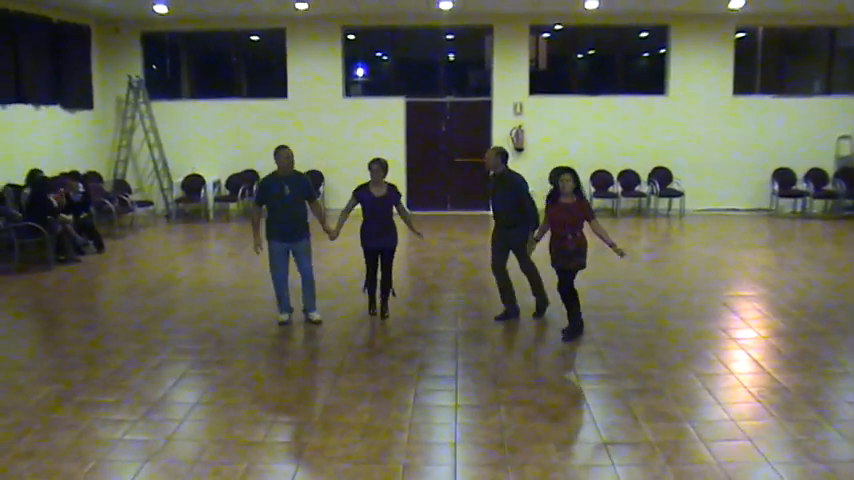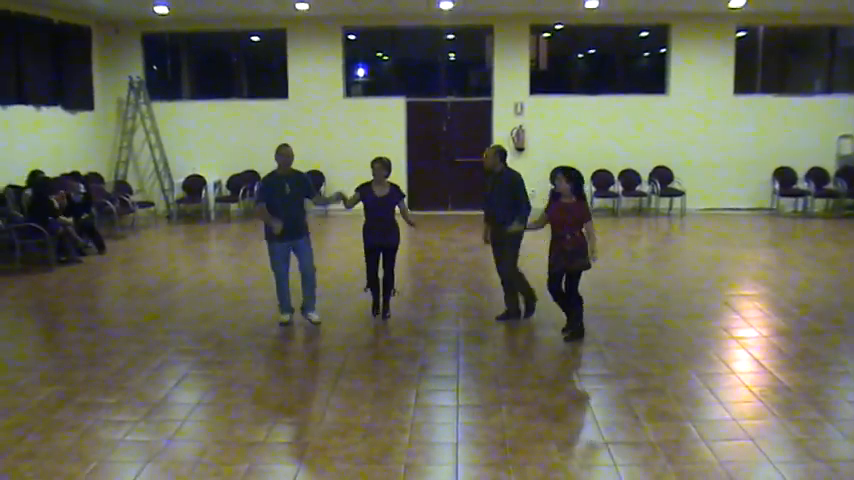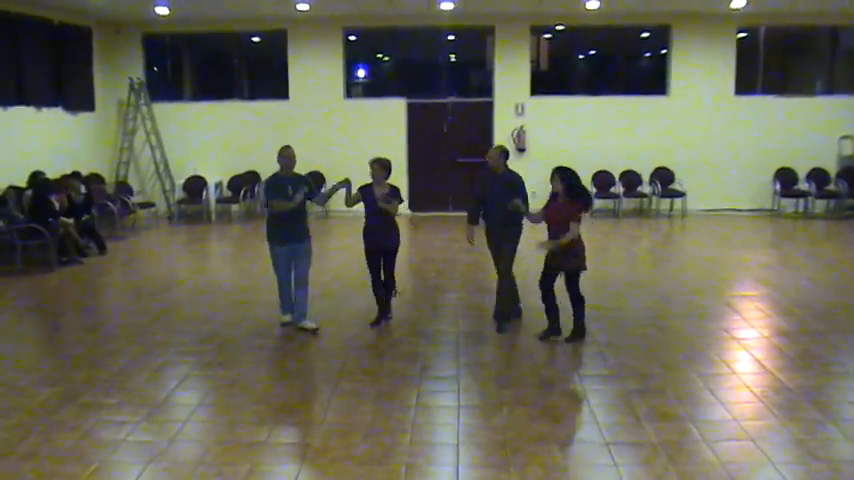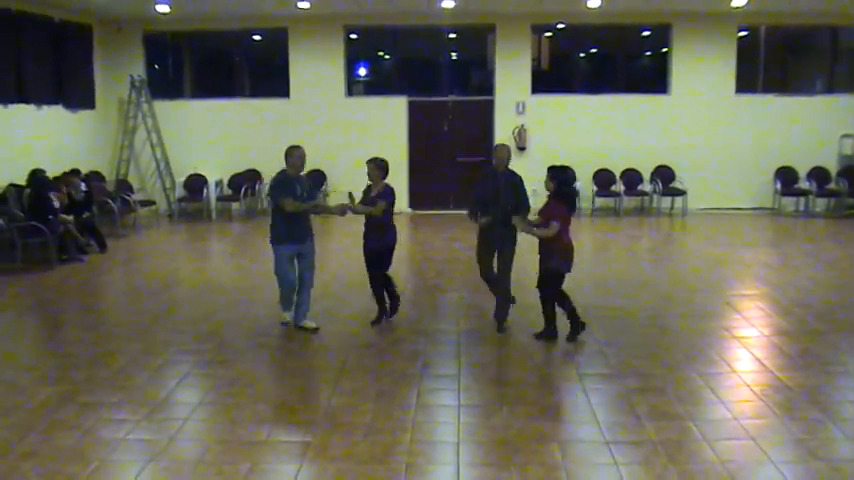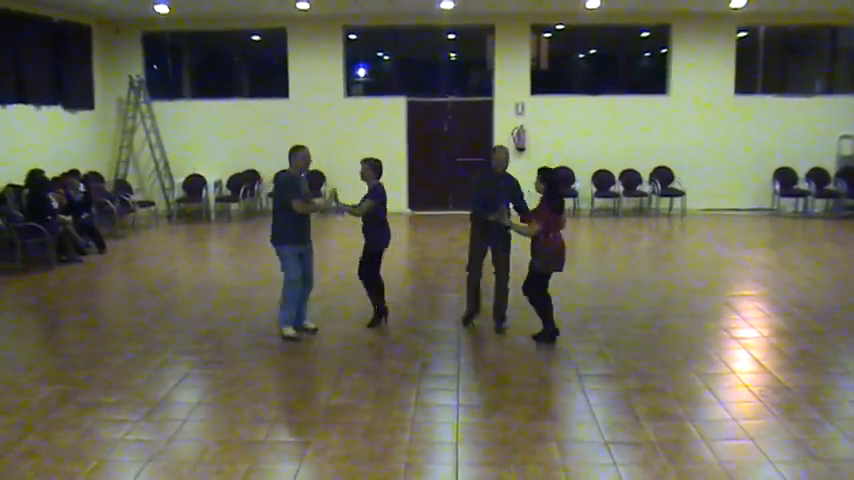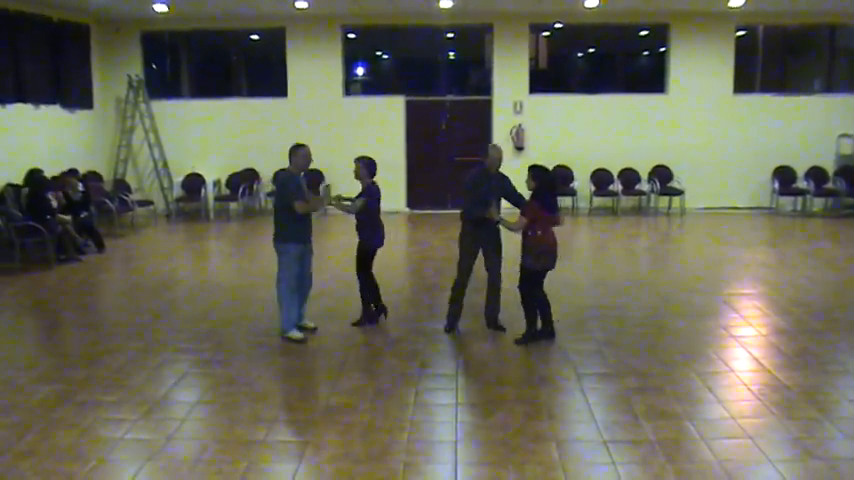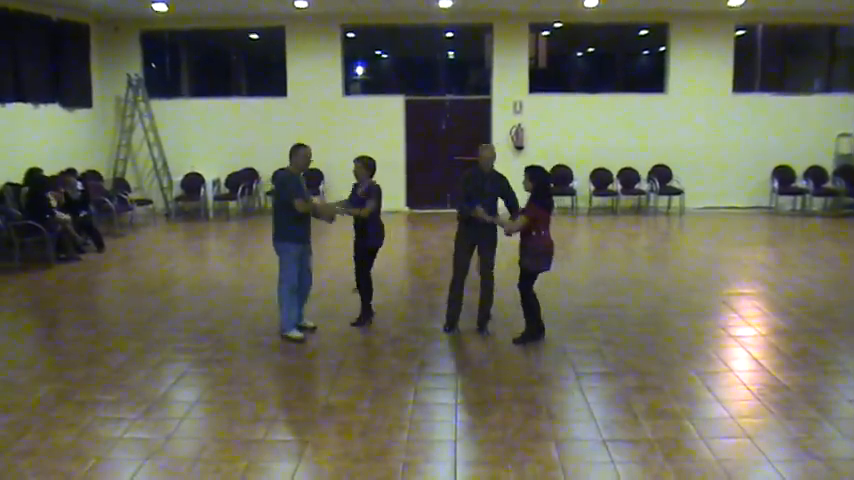
dt=0.2s
person 1, frame 1
left shoulder: (301, 179)
right shoulder: (267, 183)
left elbow: (314, 204)
right elbow: (257, 210)
left wrist: (324, 225)
right wrist: (256, 237)
left hip: (301, 235)
right hip: (277, 238)
left knee: (307, 273)
right knee: (279, 276)
left ankle: (311, 310)
right ankle: (285, 311)
person 1, frame 2
left shoulder: (300, 178)
right shoulder: (268, 181)
left elbow: (316, 199)
right elbow: (260, 208)
left wrist: (333, 199)
right wrist: (271, 222)
left hip: (300, 233)
right hip: (277, 237)
left knee: (308, 270)
right knee: (281, 275)
left ankle: (309, 309)
right ankle: (285, 311)
person 1, frame 3
left shoulder: (303, 180)
right shoulder: (272, 183)
left elbow: (317, 199)
right elbow: (275, 208)
left wrist: (335, 188)
right wrist: (294, 201)
left hip: (302, 237)
right hip: (279, 239)
left knee: (302, 278)
right knee: (283, 278)
left ankle: (301, 318)
right ankle: (287, 312)
person 1, frame 4
left shoulder: (303, 181)
right shoulder: (279, 181)
left elbow: (311, 207)
right elbow: (289, 206)
left wrist: (333, 210)
right wrist: (313, 204)
left hip: (305, 238)
right hip: (284, 240)
left knee: (307, 279)
right knee: (288, 279)
left ankle: (301, 318)
right ankle: (286, 308)
person 1, frame 5
left shoulder: (299, 181)
right shoulder: (285, 181)
left elbow: (308, 205)
right elbow: (300, 208)
left wrist: (325, 204)
right wrist: (322, 207)
left hip: (303, 240)
right hip: (286, 241)
left knee: (306, 281)
right knee: (293, 280)
left ankle: (299, 319)
right ankle: (286, 324)
person 1, frame 6
left shoulder: (298, 179)
right shoulder: (287, 180)
left elbow: (309, 202)
right elbow: (300, 208)
left wrist: (324, 199)
right wrist: (322, 204)
left hip: (302, 239)
right hip: (288, 241)
left knee: (305, 281)
right knee: (288, 283)
left ankle: (298, 318)
right ankle: (288, 328)
person 1, frame 7
left shoulder: (298, 179)
right shoulder: (285, 179)
right elbow: (301, 207)
left wrist: (323, 214)
right wrist: (324, 209)
left hip: (302, 239)
right hip: (287, 240)
left knee: (305, 281)
right knee: (289, 283)
left ankle: (297, 318)
right ankle: (288, 327)
person 2, frame 1
left shoulder: (516, 180)
right shoulder: (494, 179)
left elbow: (530, 208)
left wrist: (532, 234)
left hip: (517, 231)
right hip: (499, 230)
left knee: (526, 267)
right knee: (497, 268)
left ankle: (541, 302)
right ankle: (511, 308)
person 2, frame 2
left shoulder: (513, 178)
right shoulder: (491, 178)
left elbow: (524, 204)
left wrist: (519, 223)
right wrist: (488, 227)
left hip: (512, 228)
right hip: (496, 229)
left knee: (509, 268)
right knee: (502, 269)
left ankle: (529, 297)
right ankle: (512, 309)
person 2, frame 3
left shoulder: (515, 179)
right shoulder: (486, 179)
left elbow: (523, 205)
right elbow: (477, 203)
right wrist: (470, 225)
left hip: (510, 230)
right hip: (492, 229)
left knee: (504, 271)
right knee: (502, 271)
left ankle: (501, 316)
right ankle: (514, 308)
person 2, frame 4
left shoulder: (515, 179)
right shoulder: (484, 178)
left elbow: (523, 204)
right elbow: (475, 204)
left wrist: (520, 218)
right wrist: (477, 217)
left hip: (507, 230)
right hip: (487, 229)
left knee: (504, 272)
right knee: (485, 270)
left ankle: (501, 317)
right ankle: (505, 298)
person 2, frame 5
left shoulder: (511, 181)
right shoulder: (482, 180)
left elbow: (520, 204)
right elbow: (476, 208)
right wrist: (490, 216)
left hip: (501, 231)
right hip: (481, 229)
left knee: (502, 274)
right knee: (474, 272)
left ankle: (499, 318)
right ankle: (472, 309)
person 2, frame 6
left shoulder: (503, 180)
right shoulder: (474, 178)
left elbow: (516, 199)
right elbow: (470, 207)
right wrist: (485, 214)
left hip: (492, 230)
right hip: (471, 229)
left knee: (495, 274)
right knee: (463, 274)
left ankle: (492, 318)
right ankle: (452, 319)
person 2, frame 7
left shoulder: (500, 180)
right shoulder: (469, 178)
left elbow: (513, 204)
right elbow: (461, 205)
right wrist: (474, 213)
left hip: (488, 231)
right hip: (467, 228)
left knee: (486, 275)
right knee: (459, 274)
left ankle: (483, 320)
right ankle: (452, 319)
person 3, frame 1
left shoulder: (582, 204)
right shoulder: (552, 201)
left elbow: (596, 227)
right elbow: (547, 223)
left wrist: (613, 245)
right wrist: (536, 239)
left hip: (575, 250)
right hip: (557, 249)
left knee: (564, 287)
right knee: (566, 287)
left ankle: (576, 324)
right ankle: (575, 322)
person 3, frame 2
left shoulder: (581, 205)
right shoulder: (554, 201)
left elbow: (590, 231)
right elbow: (542, 222)
left wrist: (592, 250)
left hip: (575, 252)
right hip: (557, 251)
left knee: (571, 290)
right knee: (554, 288)
left ankle: (578, 328)
right ankle: (572, 318)
person 3, frame 3
left shoulder: (573, 205)
right shoulder: (553, 200)
left elbow: (573, 233)
right elbow: (537, 218)
left wrist: (553, 243)
right wrist: (523, 209)
left hip: (571, 252)
right hip: (555, 252)
left knee: (573, 290)
right knee: (545, 285)
left ankle: (579, 329)
right ankle: (554, 326)
person 3, frame 4
left shoulder: (560, 204)
right shoulder: (554, 200)
left elbow: (551, 232)
right elbow: (545, 222)
left wrist: (527, 228)
right wrist: (530, 223)
left hip: (558, 252)
right hip: (551, 251)
left knee: (554, 290)
right knee: (545, 288)
left ankle: (576, 323)
right ankle: (550, 329)
person 3, frame 5
left shoulder: (546, 205)
right shoulder: (556, 202)
left elbow: (531, 232)
right elbow: (561, 224)
left wrist: (508, 223)
right wrist: (547, 226)
left hip: (546, 252)
right hip: (553, 249)
left knee: (529, 288)
right knee: (540, 290)
left ankle: (550, 329)
right ankle: (549, 330)
person 3, frame 6
left shoulder: (535, 202)
right shoulder: (548, 199)
left elbow: (518, 227)
right elbow: (558, 221)
left wrist: (498, 217)
left hip: (537, 250)
right hip: (545, 247)
left knee: (526, 287)
right knee: (536, 288)
left ankle: (532, 331)
right ankle: (547, 328)
person 3, frame 7
left shoulder: (536, 202)
right shoulder: (541, 200)
left elbow: (516, 226)
left hip: (538, 250)
right hip: (532, 249)
left knee: (525, 287)
right knee: (526, 287)
left ankle: (532, 331)
right ankle: (536, 327)
person 4, frame 1
left shoulder: (392, 190)
right shoulder: (361, 190)
left elbow: (402, 211)
right elbow: (347, 210)
left wrist: (413, 229)
right wrist: (337, 229)
left hip: (388, 236)
right hip: (369, 236)
left knee: (386, 271)
right knee: (371, 270)
left ankle: (384, 304)
right ankle: (372, 302)
person 4, frame 2
left shoulder: (395, 190)
right shoulder: (365, 188)
left elbow: (404, 211)
right elbow: (350, 204)
left wrist: (409, 221)
right wrist: (344, 200)
left hip: (390, 236)
right hip: (371, 235)
left knee: (388, 271)
right knee: (371, 270)
left ankle: (386, 304)
right ankle: (375, 300)
person 4, frame 3
left shoulder: (393, 191)
right shoulder: (365, 189)
left elbow: (394, 211)
right elbow: (349, 203)
left wrist: (382, 204)
right wrist: (348, 189)
left hip: (390, 237)
right hip: (371, 237)
left knee: (388, 273)
right knee: (374, 275)
left ankle: (387, 308)
right ankle: (381, 310)
person 4, frame 4
left shoulder: (387, 191)
right shoulder: (368, 189)
left elbow: (376, 211)
right elbow: (363, 209)
left wrist: (354, 206)
right wrist: (353, 207)
left hip: (385, 237)
right hip: (370, 237)
left knee: (380, 273)
right knee: (373, 274)
left ankle: (393, 300)
right ankle: (382, 310)
person 4, frame 5
left shoulder: (377, 190)
right shoulder: (374, 189)
left elbow: (360, 211)
left wrist: (340, 205)
right wrist: (348, 207)
left hip: (377, 237)
right hip: (375, 236)
left knee: (364, 273)
right knee: (372, 273)
left ankle: (379, 311)
right ankle: (381, 309)
person 4, frame 6
left shoulder: (370, 189)
right shoulder: (367, 187)
left elbow: (353, 208)
left wrist: (332, 202)
right wrist: (344, 199)
left hip: (371, 236)
right hip: (368, 235)
left knee: (363, 273)
right knee: (365, 272)
left ankle: (367, 314)
right ankle: (379, 307)
person 4, frame 7
left shoulder: (374, 189)
right shoulder: (357, 187)
left elbow: (366, 212)
right elbow: (349, 205)
left wrist: (347, 209)
right wrist: (342, 205)
left hip: (373, 235)
right hip: (361, 234)
left knee: (364, 272)
right knee: (360, 272)
left ankle: (366, 313)
right ankle: (366, 309)
